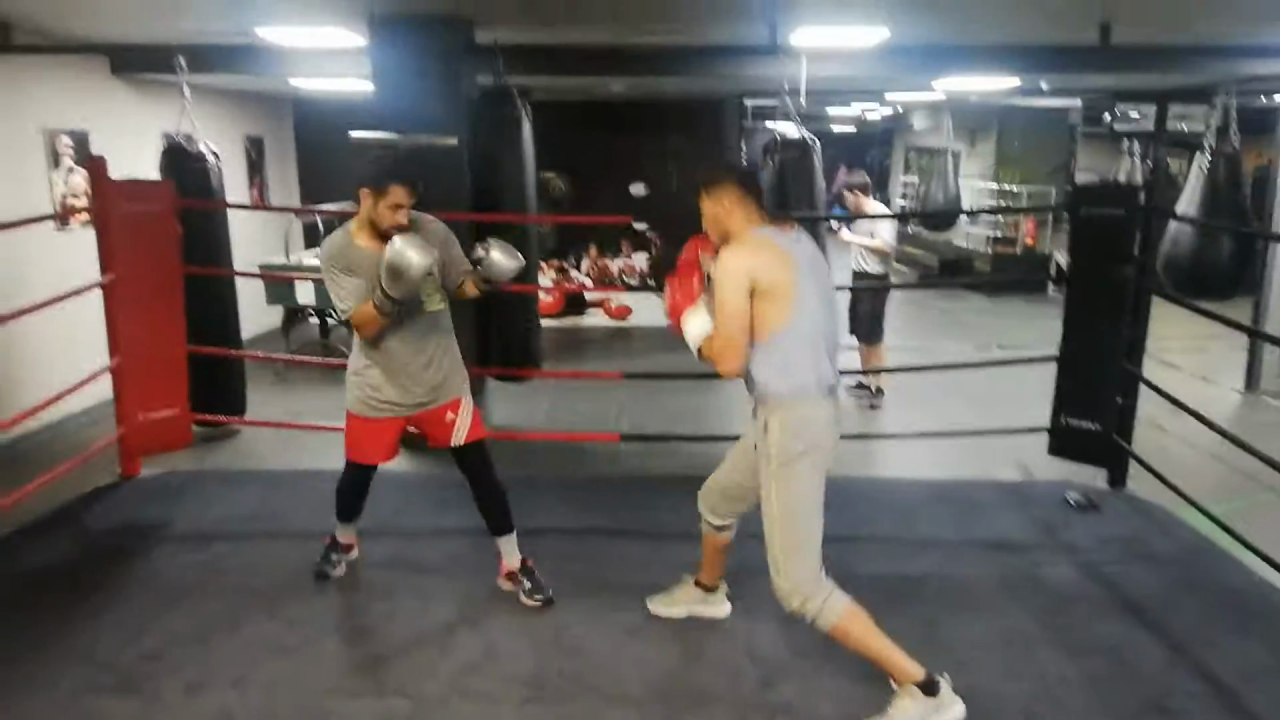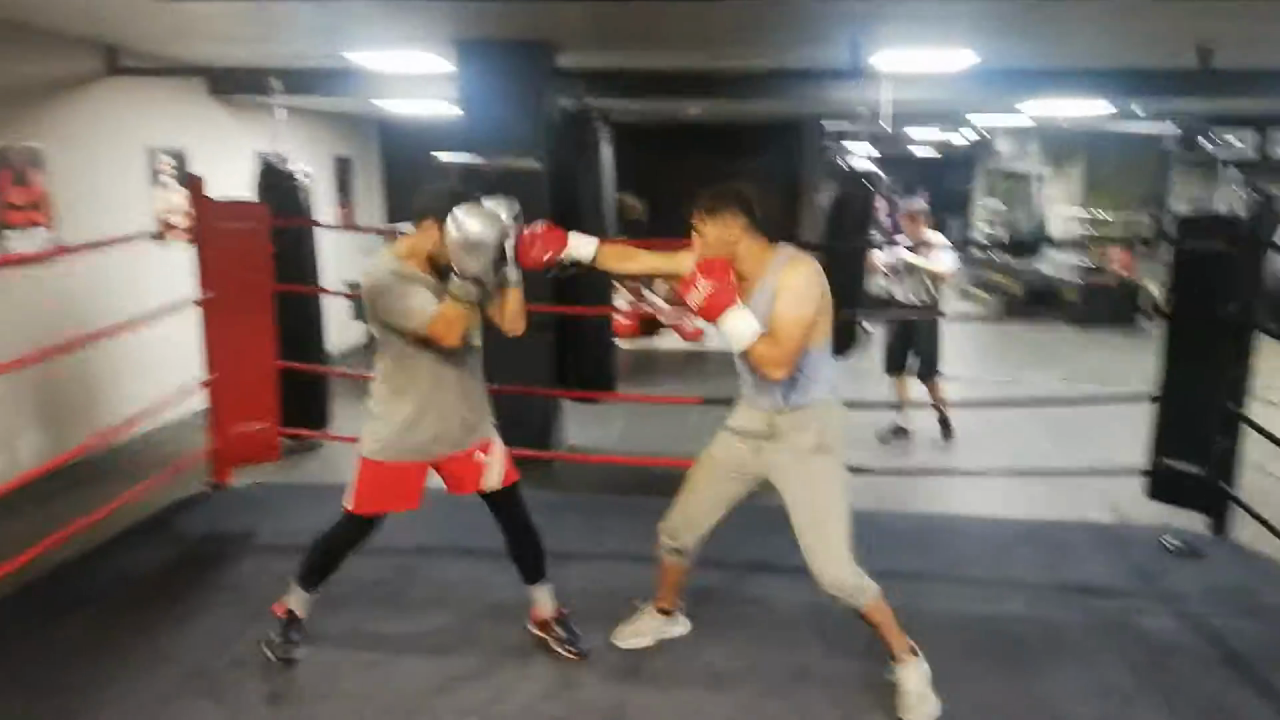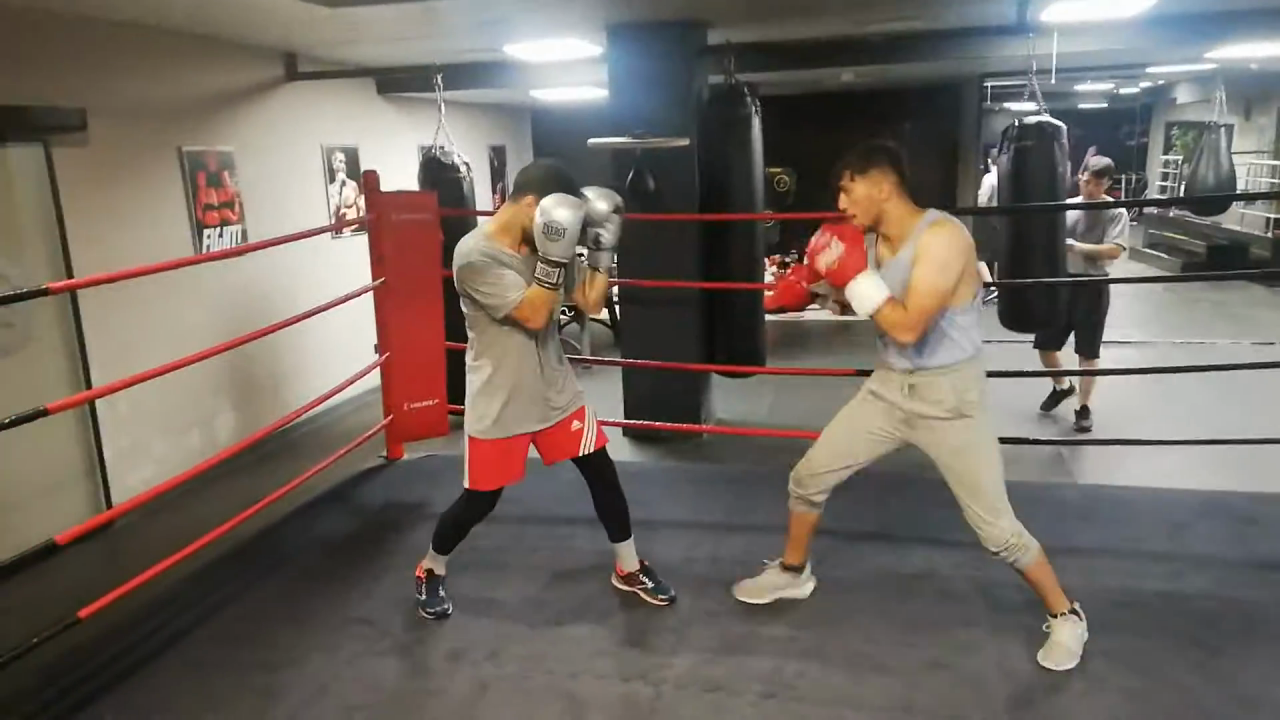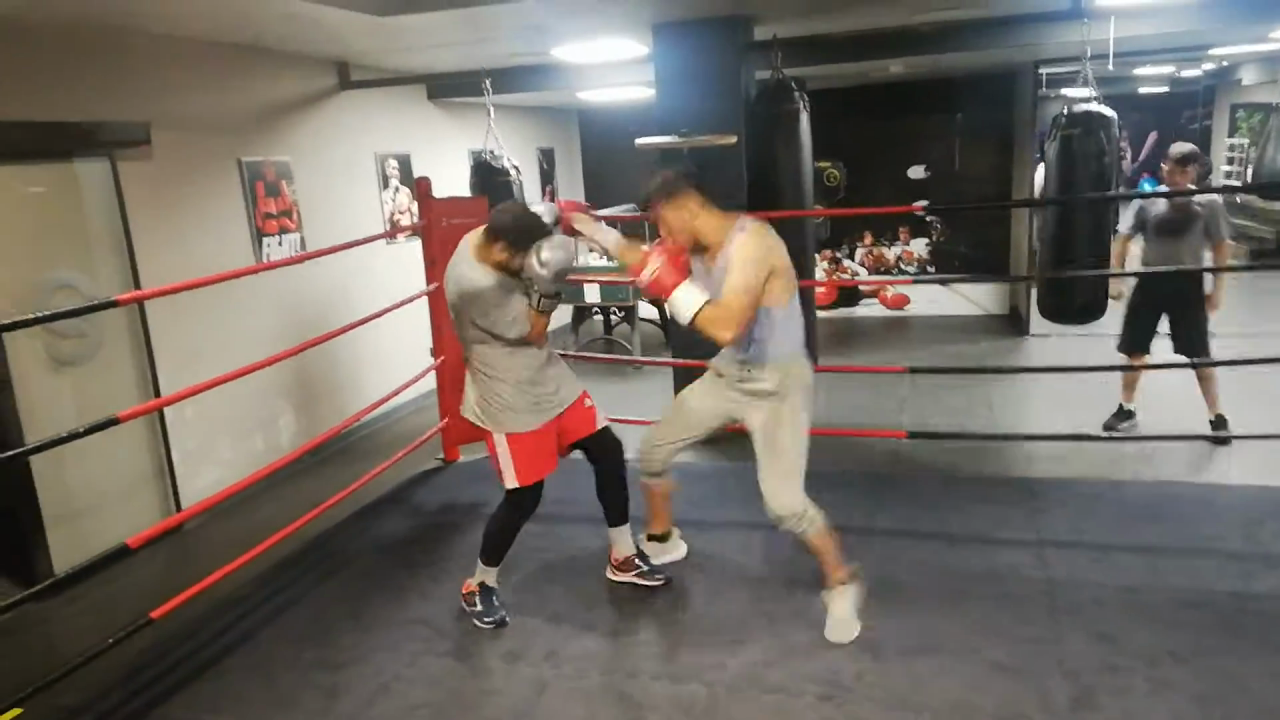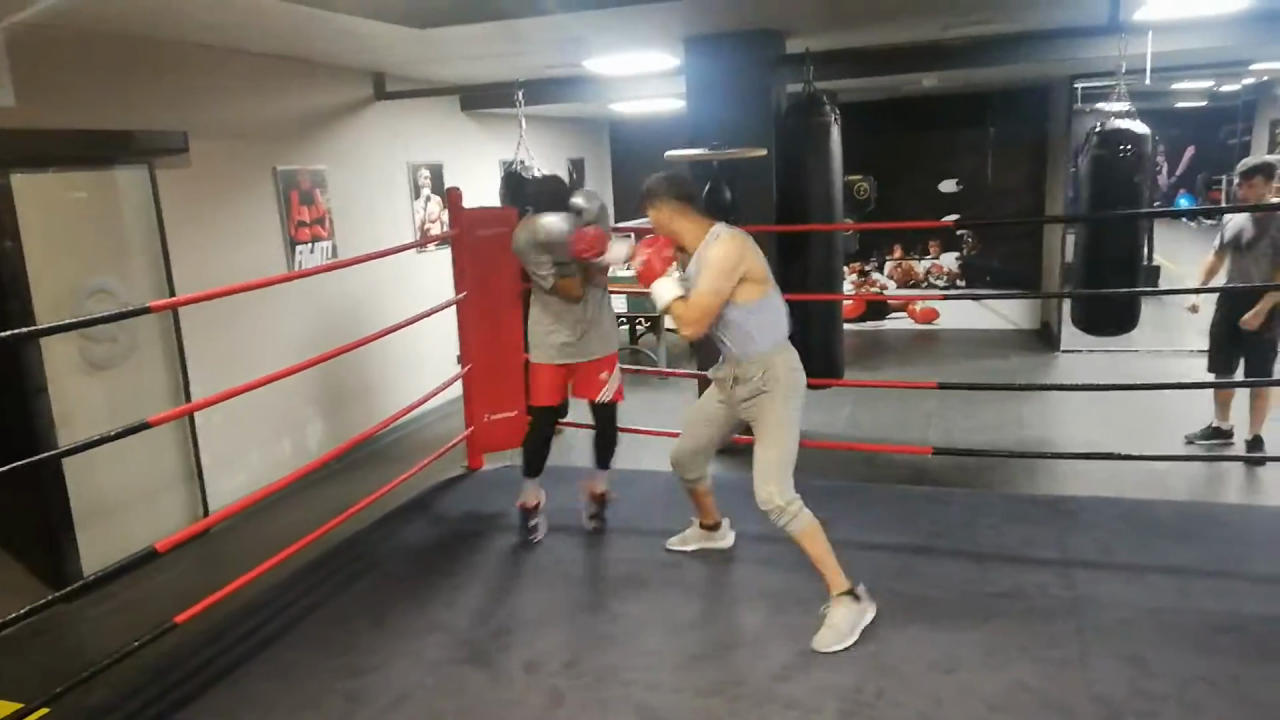
dt=1s
person 1, frame 1
left shoulder: (740, 258)
right shoulder: (793, 240)
left elbow: (728, 360)
left wrist: (688, 315)
left hip: (792, 426)
right hip: (789, 417)
left knee: (799, 588)
right knee: (716, 498)
right ankle: (704, 592)
person 1, frame 2
left shoulder: (798, 273)
right shoulder: (718, 267)
left elbow: (778, 366)
right elbow: (637, 261)
left wrist: (725, 310)
right wrist: (565, 244)
left hip: (807, 432)
right hip: (749, 424)
left knee: (834, 570)
right knee: (679, 531)
left ankle: (908, 660)
right ankle: (666, 613)
person 1, frame 3
left shoulder: (942, 237)
right shoulder: (881, 240)
left elbow: (906, 329)
right elbow: (856, 304)
left wrist: (851, 274)
right wrist: (825, 277)
left hip: (949, 396)
right hip: (889, 387)
left knee: (996, 527)
right knee: (809, 476)
left ankle: (1065, 616)
right ankle: (791, 571)
person 1, frame 4
left shoulder: (750, 242)
right shoulder: (704, 246)
left elbow: (728, 330)
right elbow: (639, 259)
left wrist: (675, 287)
right wrist: (589, 229)
left hip: (779, 381)
right hip: (728, 377)
left knee: (784, 502)
right knee: (654, 451)
left ankle: (841, 582)
right ankle: (662, 540)
person 1, frame 5
left shoulder: (724, 249)
right shoulder: (701, 248)
left elbow: (691, 326)
left wrist: (659, 278)
left hip: (770, 378)
right hip: (733, 374)
left knee: (774, 496)
right knee: (686, 456)
left ankle: (848, 596)
right ankle: (713, 527)
person 2, frame 1
left shoulder: (431, 230)
right shoulder: (338, 252)
left elbow: (464, 287)
right elbow: (366, 328)
left wrist: (487, 275)
right wrist: (392, 286)
left hip: (441, 376)
right hip: (376, 386)
left knee: (477, 466)
right knee: (359, 470)
left ankle: (513, 562)
right ankle: (342, 540)
person 2, frame 2
left shoulder: (463, 266)
right shoulder: (385, 276)
left elbow: (514, 325)
right elbow: (448, 334)
left wrist: (507, 260)
right wrist: (470, 271)
left hip: (466, 421)
right hip: (399, 431)
left knee: (513, 512)
right knee: (356, 526)
left ankle: (546, 613)
right ankle: (292, 608)
person 2, frame 3
left shoulder: (543, 240)
right shoulder: (474, 256)
left elbow: (591, 304)
right elbow: (533, 315)
left wrist: (602, 244)
right wrist: (554, 254)
left hip: (554, 391)
right hip: (497, 403)
left knee: (602, 473)
right knee: (479, 499)
left ankle: (629, 568)
right ankle: (432, 570)
person 2, frame 4
left shoulder: (490, 241)
right shoulder: (473, 285)
right elbow: (535, 333)
left wrist: (546, 274)
right wrist: (544, 287)
left hip: (550, 380)
right hip: (511, 401)
left knee: (608, 453)
right knee: (523, 496)
left ankle: (624, 554)
right ankle: (480, 584)
person 2, frame 5
left shoulder: (587, 215)
right shoulder: (525, 238)
left elbow: (600, 278)
right elbow: (570, 292)
left wrist: (590, 235)
right wrist: (555, 248)
left hip: (597, 336)
right hip: (550, 341)
left knee: (605, 416)
right knee: (543, 419)
left ankle: (597, 489)
right ankle: (531, 498)
person 3, frame 1
left shoulder: (881, 214)
right shoulder: (858, 216)
left elbow: (885, 246)
left wrist: (853, 239)
right wrist: (843, 232)
left hip: (875, 282)
right hip: (859, 279)
left knee: (873, 337)
right knee: (860, 334)
left ankle: (877, 388)
right ankle: (866, 381)
person 3, frame 2
left shoulder: (940, 244)
right shoulder: (898, 243)
left elbow: (944, 273)
right elbow: (881, 268)
left wrist: (914, 259)
right wrist: (874, 259)
left hip: (925, 313)
left knee: (927, 372)
right knee: (896, 370)
left ankle: (943, 412)
right ankle: (901, 422)
person 3, frame 3
left shoulder: (1116, 212)
right shoulder: (1067, 207)
left elbow: (1114, 250)
left wrist: (1080, 248)
left hip: (1093, 287)
left knee: (1088, 352)
right knee: (1045, 345)
left ankle: (1083, 408)
right ankle: (1062, 386)
person 3, frame 4
left shoulder: (1209, 203)
right shoulder: (1146, 201)
left elbow: (1222, 247)
right elbow: (1123, 239)
left wrist: (1218, 288)
right wrist: (1115, 278)
left hip: (1188, 284)
right hip: (1150, 282)
left knee: (1199, 355)
right knee: (1133, 350)
left ankle: (1217, 416)
right ankle: (1126, 410)
person 3, frame 5
right shoulder: (1232, 217)
right wrist: (1198, 290)
right hip: (1229, 299)
right knee: (1222, 368)
left ankle: (1255, 437)
right ankle: (1221, 426)
